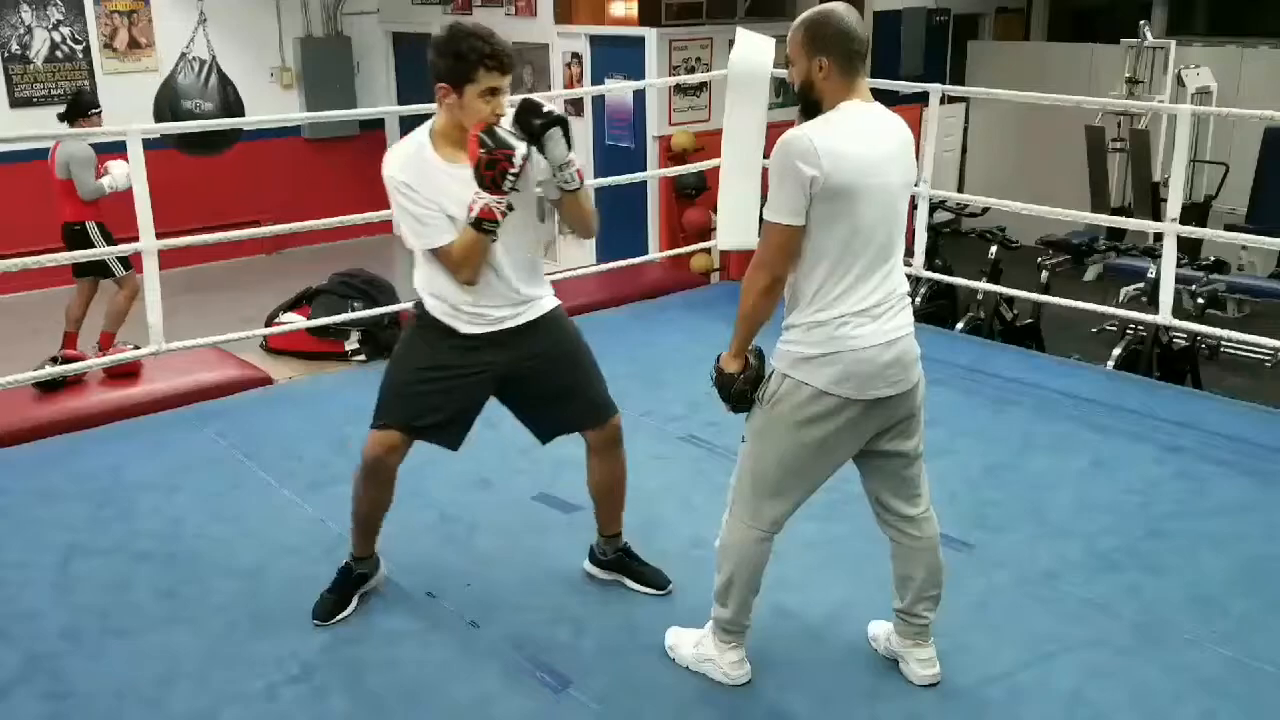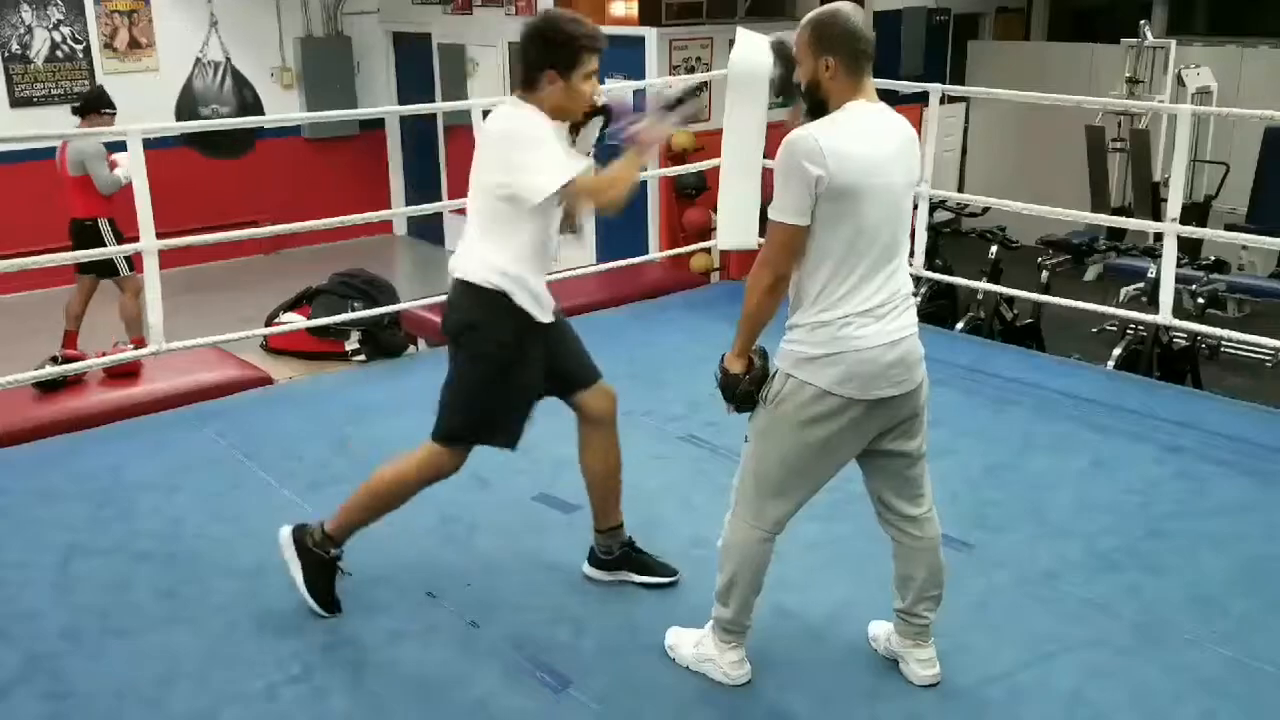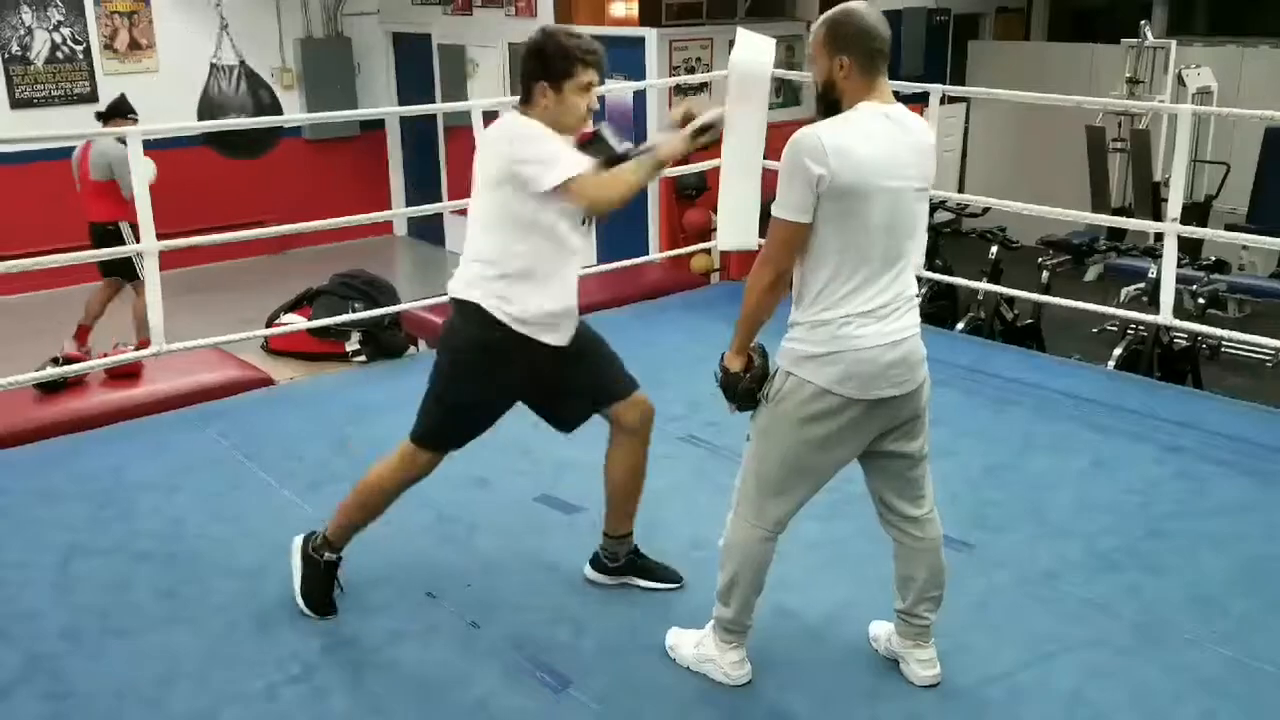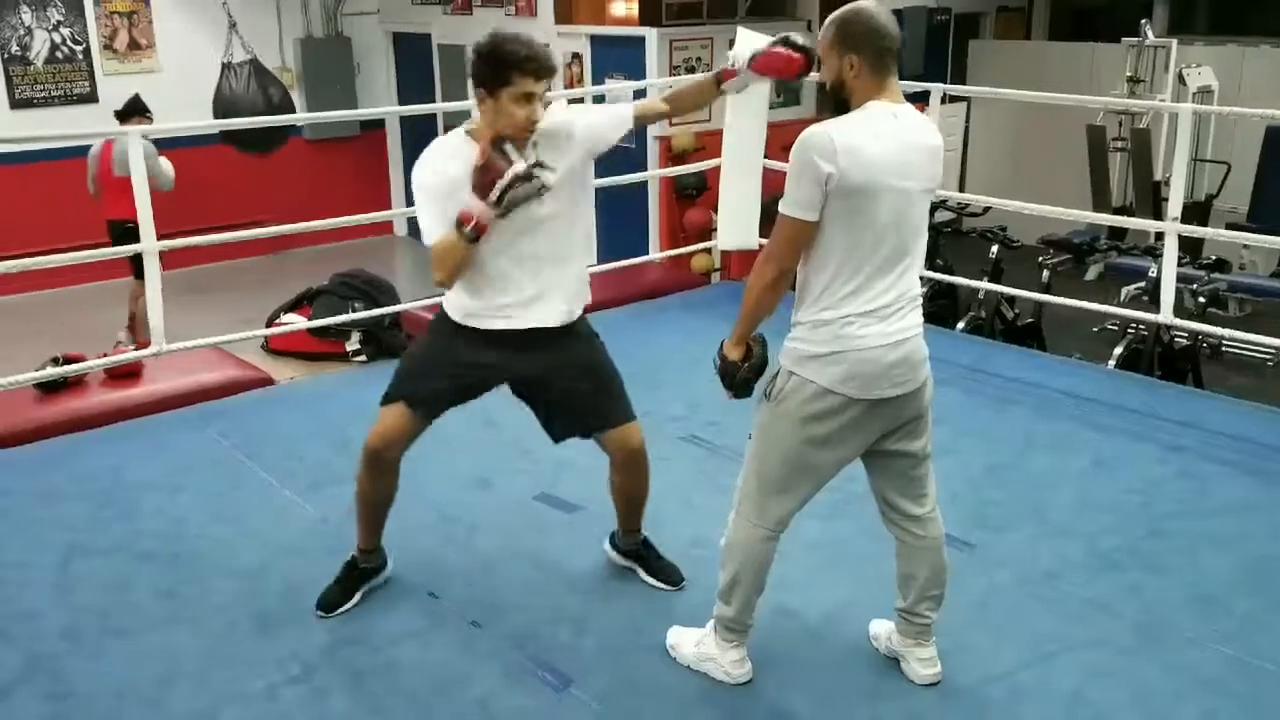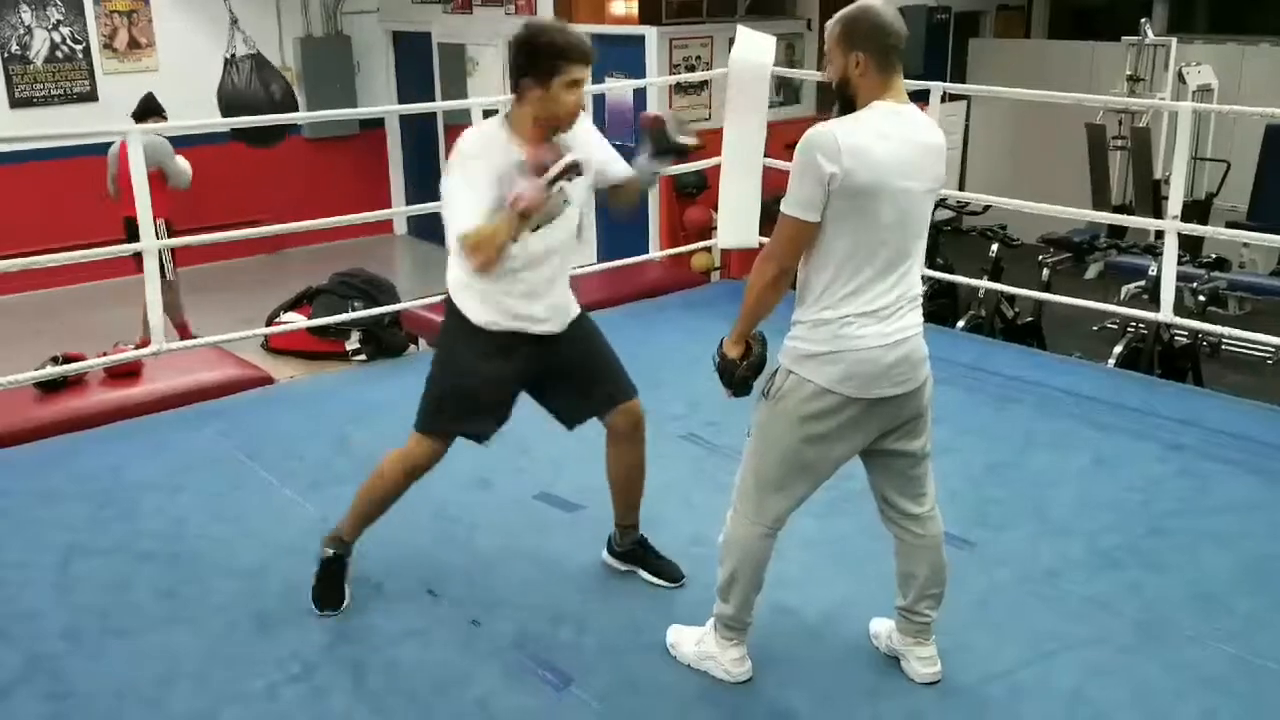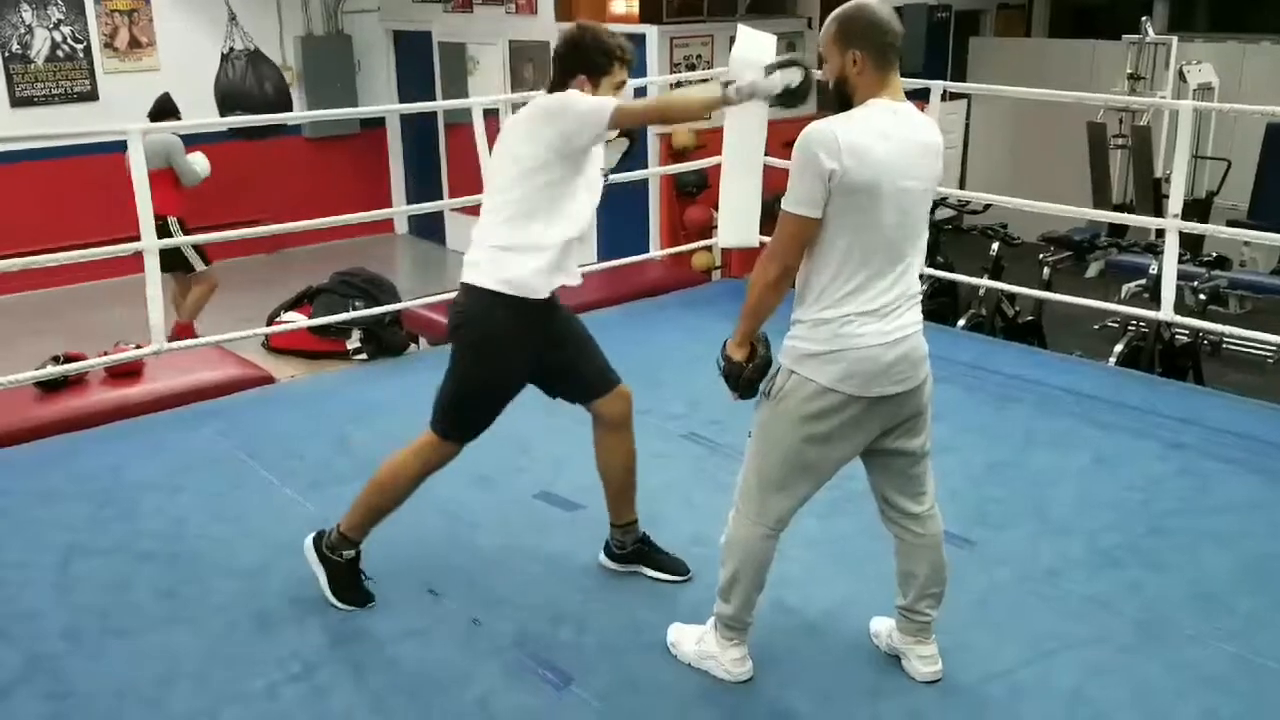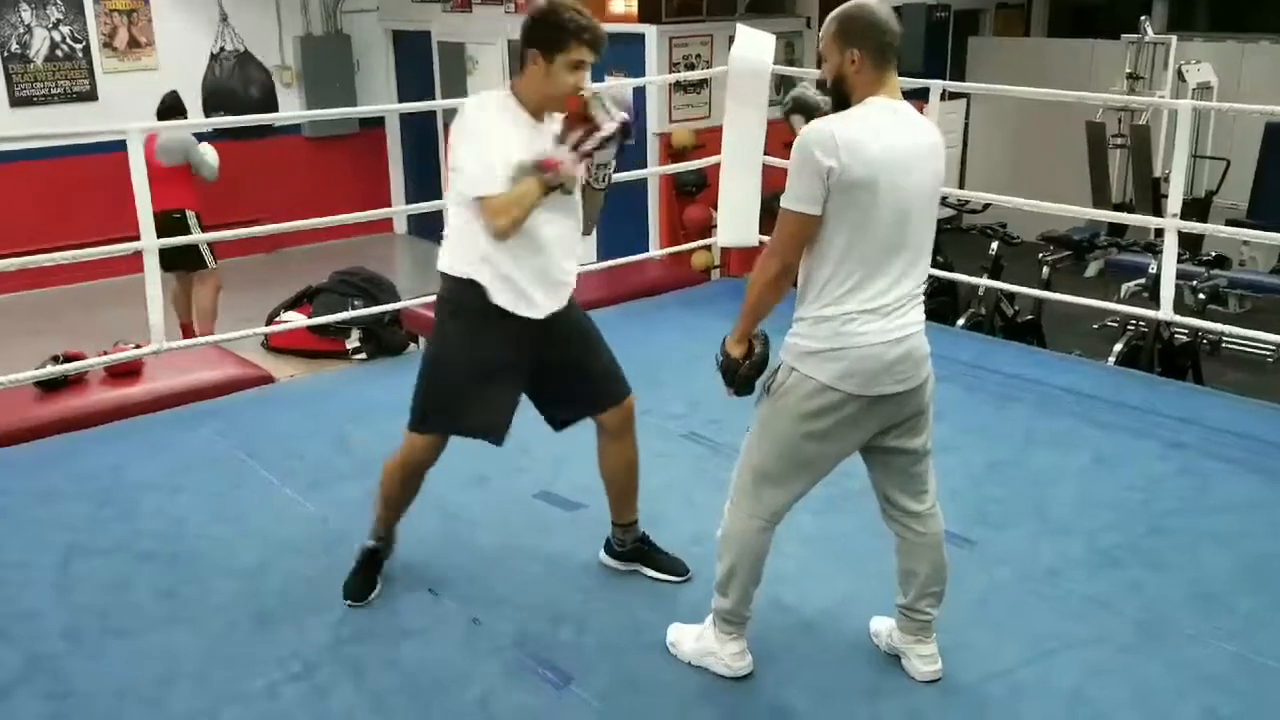
dt=0.2s
person 1, frame 1
left shoulder: (803, 146)
right shoulder: (898, 132)
left elbow: (769, 271)
left wrist: (736, 352)
left hip: (821, 369)
right hip: (896, 358)
left knee: (752, 511)
right knee: (908, 507)
left ankle: (725, 646)
right ankle: (916, 643)
person 1, frame 2
left shoulder: (808, 145)
right shoulder: (903, 133)
left elbow: (773, 271)
left wrist: (740, 352)
left hip: (825, 368)
right hip: (901, 358)
left knee: (755, 511)
right knee: (910, 508)
left ankle: (725, 646)
right ankle: (916, 643)
person 1, frame 3
left shoulder: (815, 144)
right shoulder: (921, 136)
left elbow: (773, 267)
left wrist: (739, 348)
left hip: (824, 369)
right hip: (903, 359)
left knee: (757, 511)
right knee: (912, 508)
left ankle: (726, 646)
right ankle: (917, 645)
person 1, frame 4
left shoulder: (824, 143)
right shoulder: (929, 138)
left elbow: (777, 264)
left wrist: (739, 341)
left hip: (827, 368)
right hip: (905, 361)
left knee: (758, 509)
right knee: (914, 508)
left ankle: (727, 645)
right ankle: (917, 643)
person 1, frame 5
left shoulder: (829, 143)
right shoulder: (931, 138)
left elbow: (779, 262)
left wrist: (738, 338)
left hip: (827, 367)
right hip: (905, 360)
left knee: (756, 507)
right knee: (913, 506)
left ankle: (726, 643)
right ankle: (917, 641)
person 1, frame 6
left shoulder: (826, 140)
right shoulder: (928, 136)
left elbow: (780, 261)
left wrist: (742, 339)
right wrist: (823, 102)
left hip: (828, 365)
right hip: (905, 358)
left knee: (758, 508)
right knee: (913, 505)
left ankle: (727, 643)
right ankle: (918, 640)
person 1, frame 7
left shoulder: (826, 139)
right shoulder: (929, 138)
left elbow: (780, 259)
left wrist: (740, 336)
left hip: (829, 363)
right hip: (906, 357)
left knee: (753, 499)
right knee: (914, 504)
left ankle: (726, 639)
right ankle: (918, 640)
person 2, frame 1
left shoulder: (520, 135)
right shoulder: (406, 164)
left elbow: (585, 228)
right elbow: (464, 270)
left wrist: (559, 157)
right wrist: (491, 195)
left hip: (531, 317)
right hip: (450, 327)
left knee: (605, 430)
right knee: (380, 449)
left ankle: (609, 551)
right ankle: (360, 564)
person 2, frame 2
left shoulder: (534, 126)
right shoulder: (522, 130)
left elbow: (575, 195)
right elbow: (606, 198)
right wrist: (648, 137)
left hip: (525, 305)
right hip: (489, 308)
left knee: (600, 406)
right knee: (445, 456)
left ankle: (610, 547)
right ankle: (318, 541)
person 2, frame 3
left shoulder: (549, 142)
right shoulder: (518, 136)
left elbow: (584, 210)
right elbow: (599, 196)
left wrist: (626, 161)
right wrist: (663, 153)
left hip: (549, 323)
right hip: (490, 326)
left knee: (636, 415)
right knee: (420, 456)
left ankle: (615, 552)
right ankle: (322, 551)
person 2, frame 4
left shoulder: (566, 127)
right shoulder: (438, 162)
left elbow: (664, 106)
right elbow: (445, 274)
left wrist: (740, 71)
right wrist: (484, 207)
left hip: (557, 328)
right hip: (469, 326)
left knee: (629, 444)
right knee: (385, 440)
left ankle: (629, 541)
right ankle: (367, 557)
person 2, frame 5
left shoulder: (578, 133)
right shoulder: (476, 149)
left elbow: (623, 197)
right elbow: (482, 258)
left wrist: (653, 165)
right wrist: (533, 191)
left hip: (553, 318)
right hip: (480, 324)
left knee: (628, 419)
right knee: (424, 449)
left ankle: (626, 542)
right ankle: (336, 550)
person 2, frame 6
left shoulder: (567, 131)
right shoulder: (561, 111)
right elbow: (656, 111)
left wrist: (593, 168)
right wrist: (742, 89)
left hip: (535, 301)
right hip: (501, 308)
left knee: (616, 407)
right knee: (444, 443)
left ankle: (624, 542)
right ankle: (337, 544)
person 2, frame 7
left shoulder: (560, 127)
right shoulder: (484, 117)
left elbow: (573, 221)
right elbow: (501, 221)
left wrist: (597, 164)
right wrist: (554, 167)
left hip: (548, 304)
right hip: (480, 304)
left knee: (619, 412)
right knee: (423, 445)
left ankle: (625, 541)
right ankle: (379, 542)
person 3, frame 1
left shoulder: (61, 147)
right shoulder: (79, 150)
right elbow: (87, 192)
left wrist: (102, 173)
right wrist: (114, 181)
left hip: (73, 226)
right hip: (86, 227)
left knee: (85, 288)
right knee: (129, 285)
left ankle: (68, 349)
right ankle: (105, 347)
person 3, frame 2
left shoulder: (67, 144)
right shoulder: (91, 146)
right elbow: (105, 186)
left wrist: (110, 166)
right wrist: (124, 172)
left hip: (80, 223)
right hip: (97, 224)
left knee: (85, 285)
right knee: (131, 286)
left ankle: (68, 347)
right ankle: (137, 347)
person 3, frame 3
left shoulder: (82, 149)
right shoulder: (115, 150)
right elbow: (130, 193)
left hip: (98, 226)
right hip: (117, 227)
left knee: (111, 284)
right knee: (144, 289)
left ankle: (78, 340)
right ankle: (144, 348)
person 3, frame 4
left shoulder: (97, 149)
right shoulder: (141, 147)
left elbow: (93, 190)
right elbow: (165, 186)
right wrist: (165, 172)
left hip: (114, 224)
right hip: (134, 225)
left knee: (142, 279)
left ankle: (131, 331)
right ankle: (143, 347)
person 3, frame 5
left shoulder: (116, 148)
right shoulder: (157, 143)
left elbow: (113, 191)
right elbow: (182, 183)
right wrist: (183, 170)
left hip: (131, 223)
right hip: (153, 223)
left knee: (168, 281)
right knee: (161, 286)
left ankle: (184, 335)
right ankle: (145, 344)
person 3, frame 6
right shoulder: (170, 141)
right elbow: (190, 180)
right wrist: (200, 169)
left hip: (152, 223)
right hip: (168, 222)
left knee: (182, 280)
right knee: (207, 280)
left ankle: (188, 336)
right ankle: (180, 334)
person 3, frame 7
left shoulder: (143, 143)
right shoulder: (182, 138)
left elbow: (150, 181)
right elbow: (209, 175)
right wrist: (210, 161)
left hip: (157, 219)
right hip: (181, 217)
left knee: (184, 279)
right knee: (209, 280)
left ankle: (188, 335)
